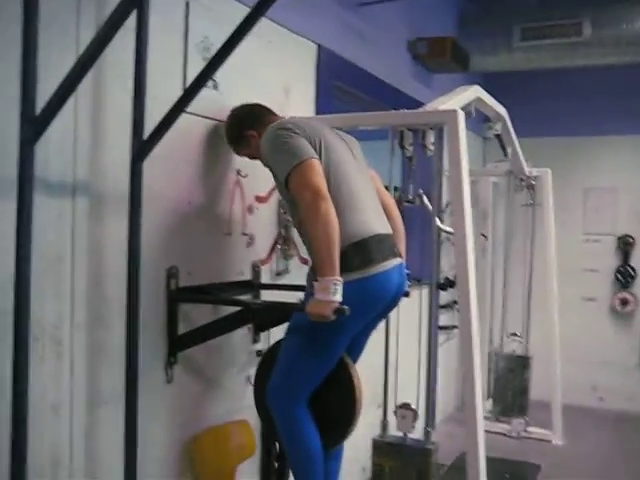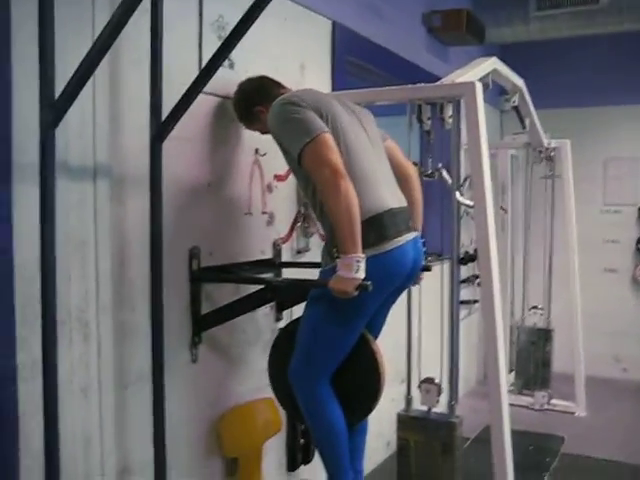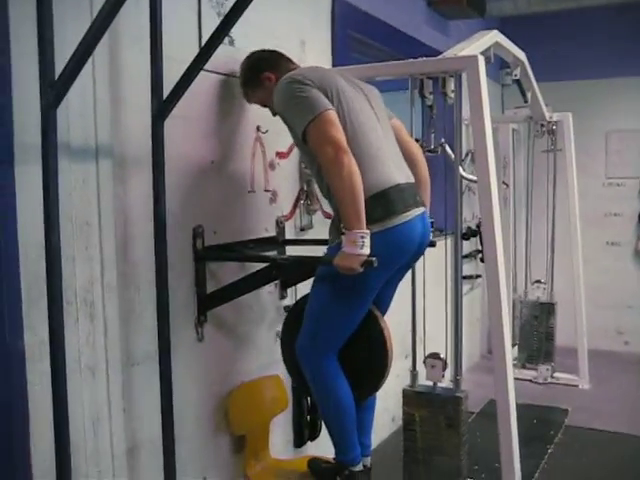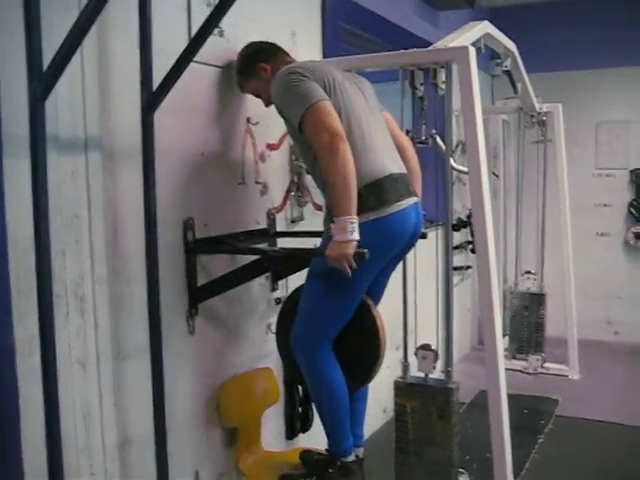
dt=0.4s
person 1, frame 1
left shoulder: (279, 134)
right shoulder: (336, 137)
left elbow: (317, 201)
right elbow: (388, 204)
left wrist: (327, 288)
left hip: (356, 276)
right hip: (389, 271)
left knee: (286, 396)
right knee: (324, 389)
person 1, frame 2
left shoulder: (286, 109)
right shoulder: (350, 109)
left elbow: (335, 178)
right elbow: (408, 173)
left wrist: (351, 264)
left hip: (373, 255)
right hip: (406, 246)
left knee: (308, 375)
right knee: (345, 367)
person 1, frame 3
left shoulder: (292, 86)
right shoulder: (355, 86)
left elbow: (339, 156)
right elbow: (413, 152)
left wrist: (355, 240)
left hip: (379, 229)
right hip: (412, 221)
left knee: (315, 350)
person 1, frame 4
left shoulder: (290, 78)
right shoulder: (347, 79)
left elbow: (334, 142)
right elbow: (404, 145)
left wrist: (345, 228)
left hip: (372, 218)
right hip: (404, 211)
left knee: (310, 341)
right knee: (348, 334)
